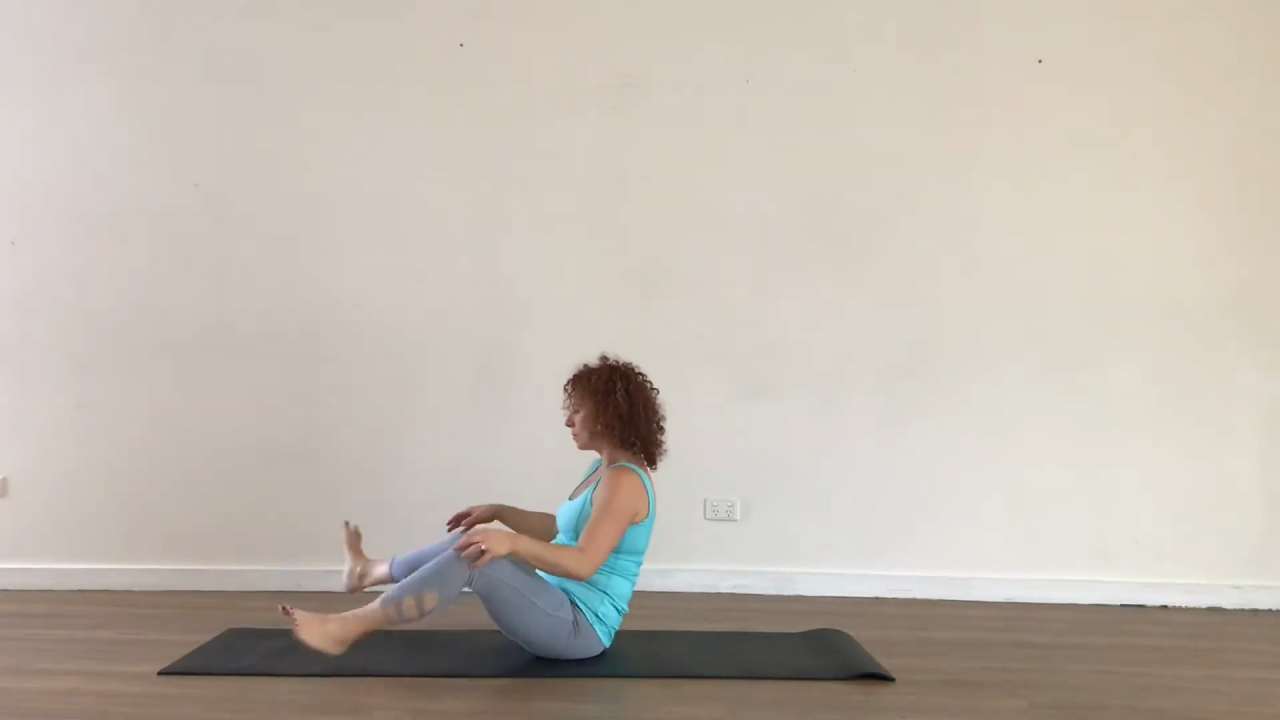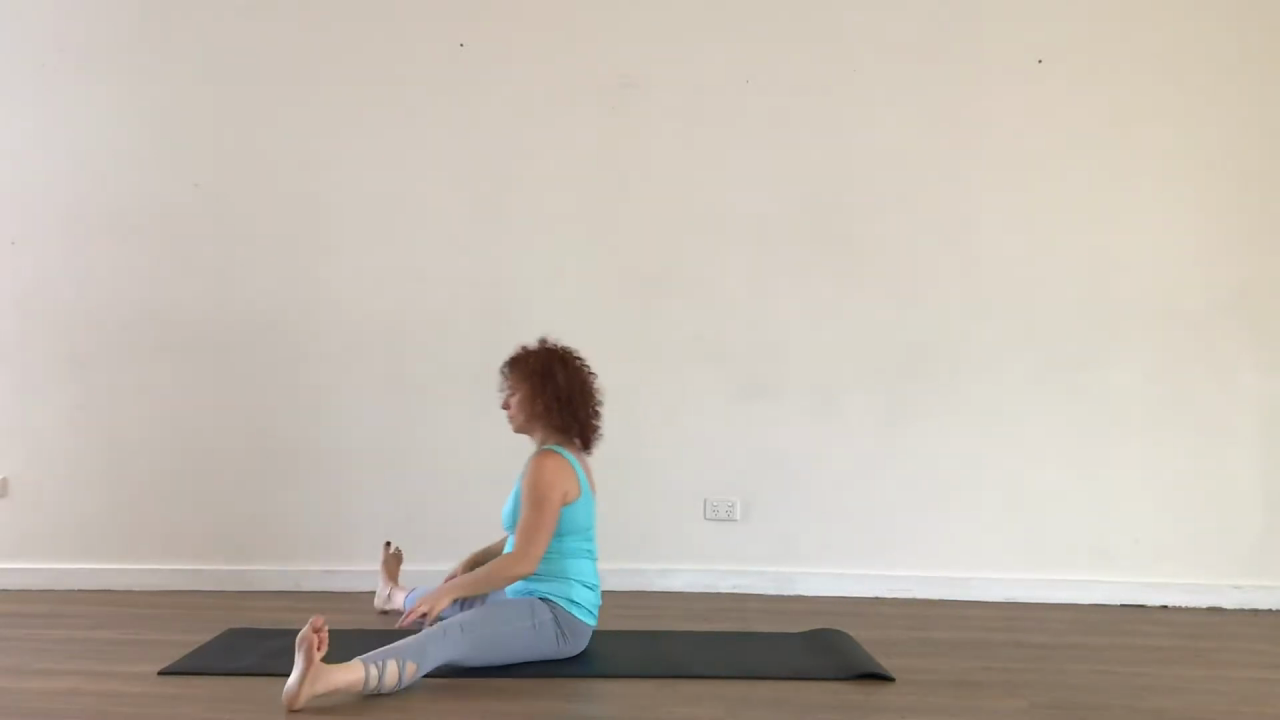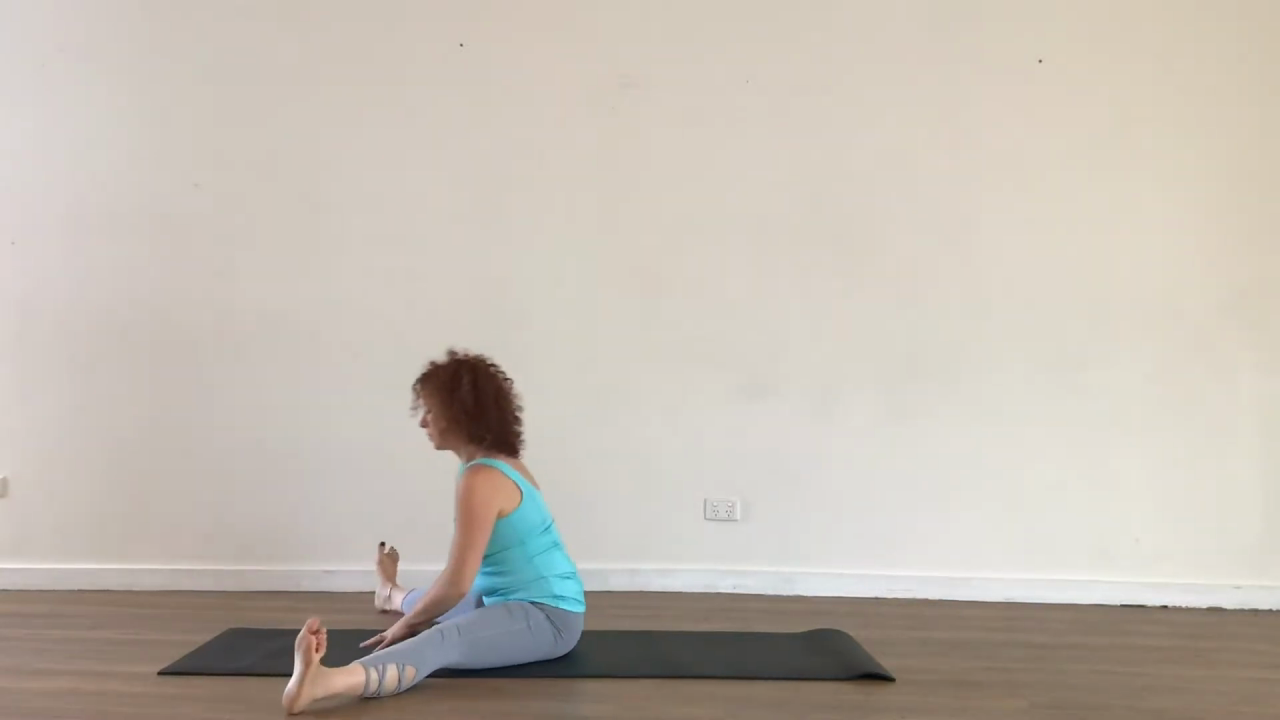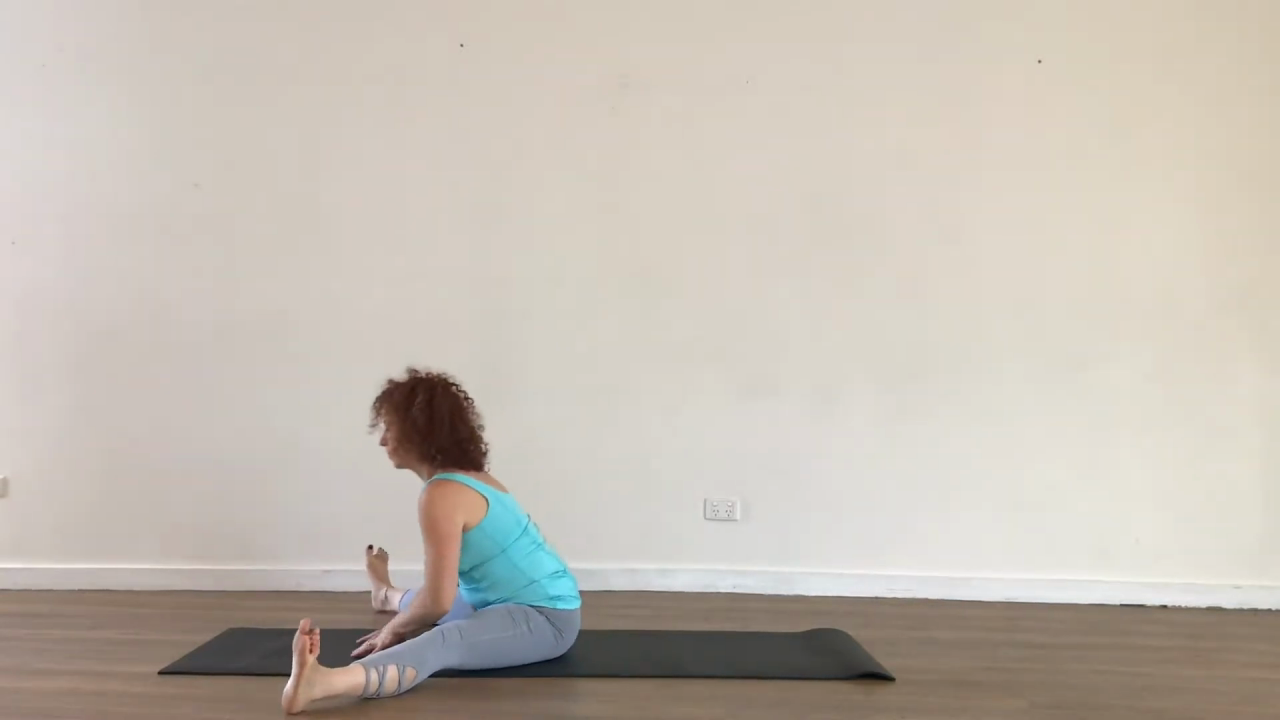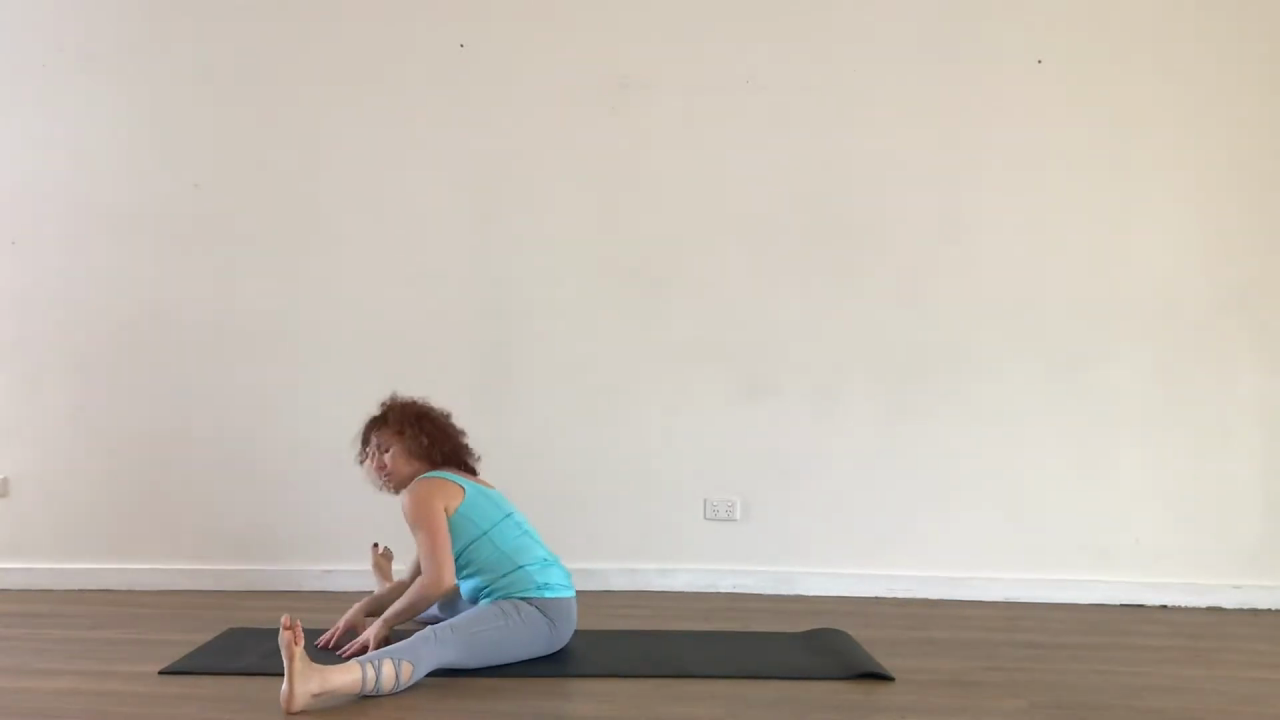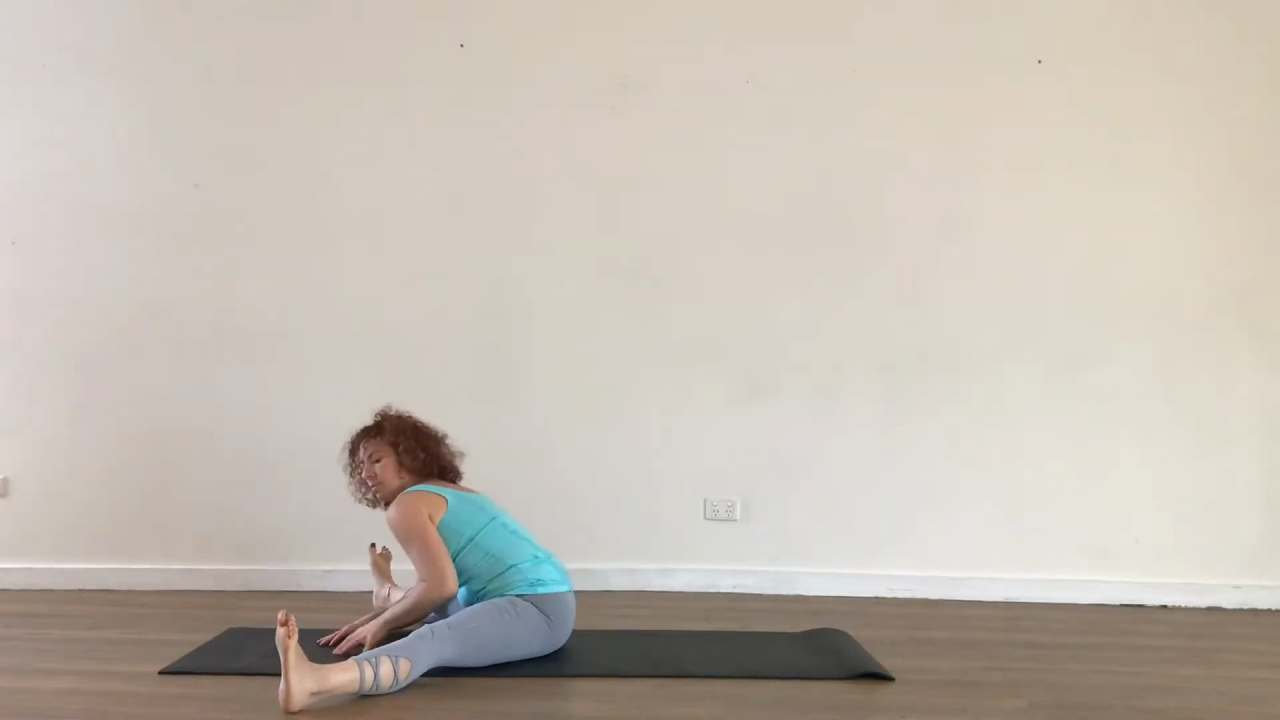
dt=0.4s
person 1, frame 1
left shoulder: (623, 481)
right shoulder: (606, 468)
left elbow: (583, 564)
right elbow: (558, 530)
left wrist: (510, 541)
right wrist: (497, 512)
left hip: (578, 626)
right hip: (563, 609)
left knee: (470, 560)
right knee: (464, 548)
left ankle: (344, 628)
right ankle: (371, 572)
person 1, frame 2
left shoulder: (547, 465)
right shoulder: (562, 457)
left elbow: (524, 561)
left wrist: (450, 590)
right wrist: (468, 566)
left hip: (558, 620)
right hip: (545, 604)
left knee: (444, 639)
right knee: (460, 601)
left ankle: (323, 680)
right ankle: (395, 596)
person 1, frame 3
left shoulder: (480, 480)
right shoulder: (499, 464)
left elbow: (457, 582)
right elbow: (467, 571)
left wrist: (408, 623)
right wrist: (415, 613)
left hip: (547, 618)
right hip: (527, 602)
left knee: (440, 642)
right knee: (443, 605)
left ankle: (323, 683)
right ankle: (393, 594)
person 1, frame 4
left shoulder: (440, 495)
right shoulder: (468, 478)
left elbow: (439, 601)
right elbow: (446, 584)
left wrist: (395, 629)
right wrist: (401, 616)
left hip: (545, 619)
right hip: (529, 604)
left knee: (439, 645)
left ankle: (320, 684)
right ankle: (389, 594)
person 1, frame 5
left shoulder: (420, 493)
right shoulder: (460, 484)
left elbow: (438, 580)
right elbow: (418, 580)
left wrist: (383, 622)
right wrist: (364, 609)
left hip: (540, 612)
right hip: (545, 603)
left knee: (434, 644)
left ankle: (316, 683)
right ankle: (389, 590)
person 1, frame 6
left shoulder: (406, 507)
right shoulder: (448, 494)
left elbow: (441, 587)
right elbow: (437, 587)
left wrist: (380, 624)
right wrist: (372, 621)
left hip: (537, 610)
right hip: (543, 600)
left knee: (432, 643)
left ankle: (315, 683)
right ankle: (392, 594)
